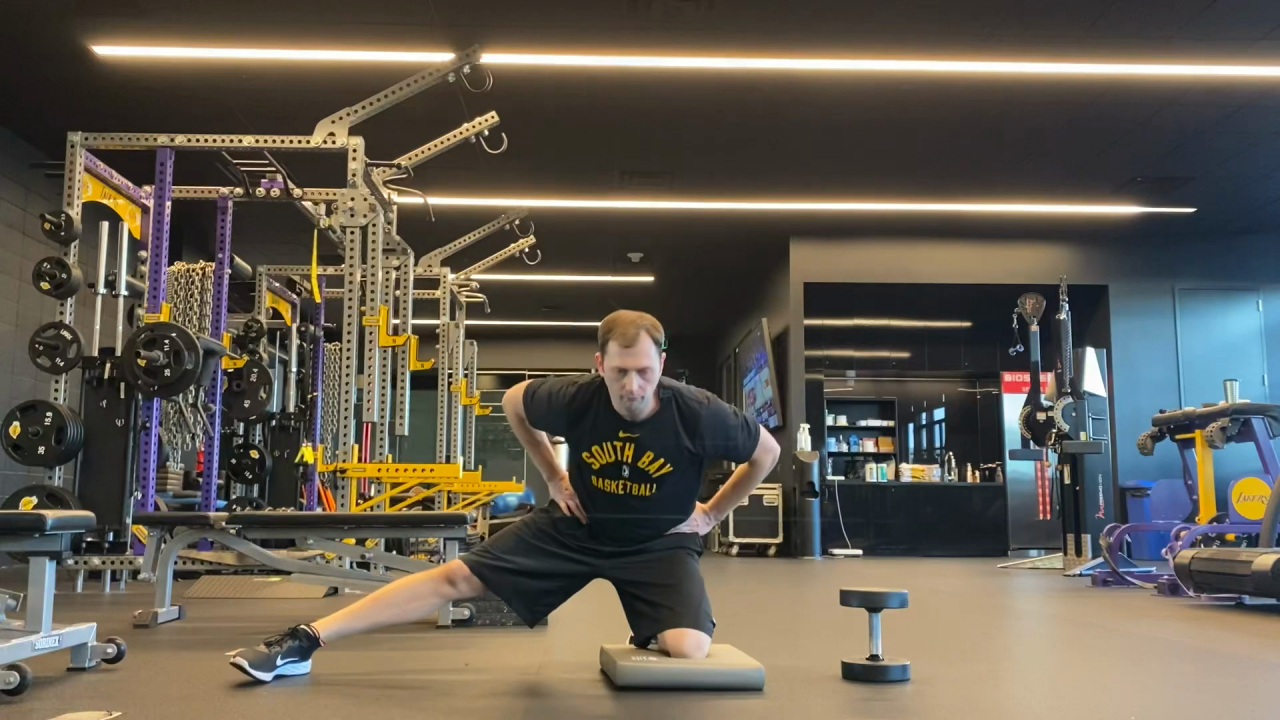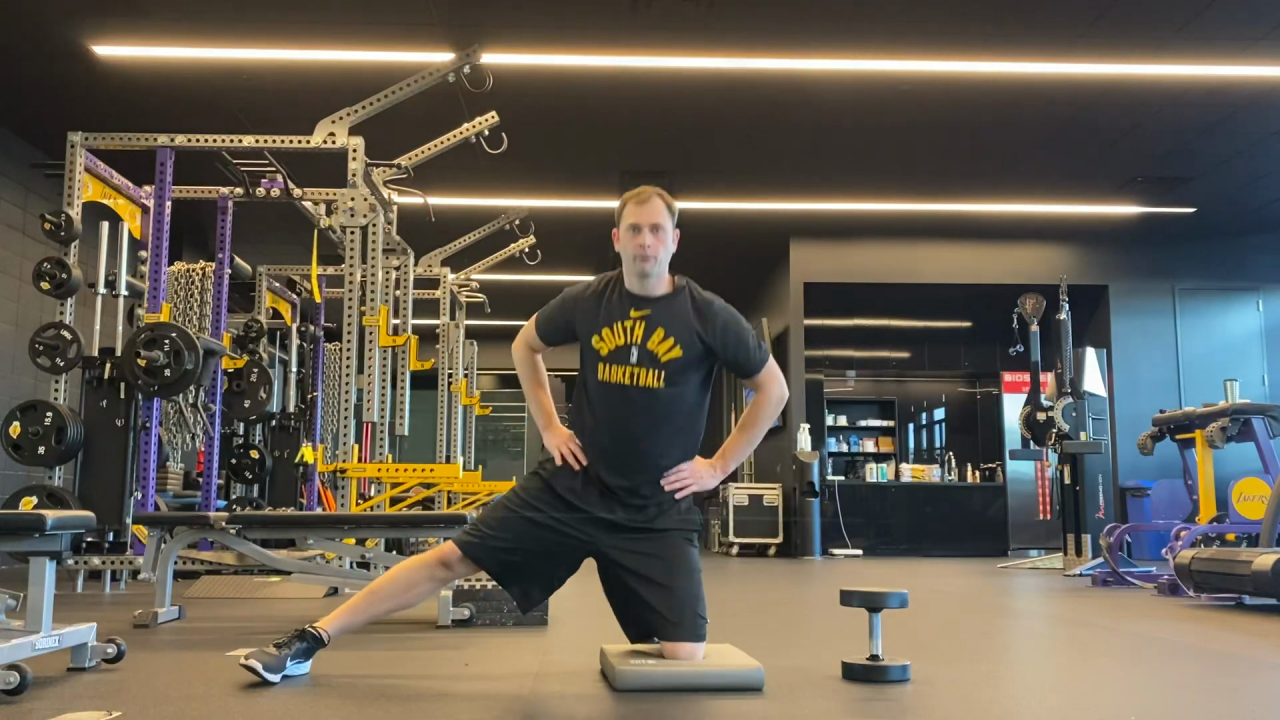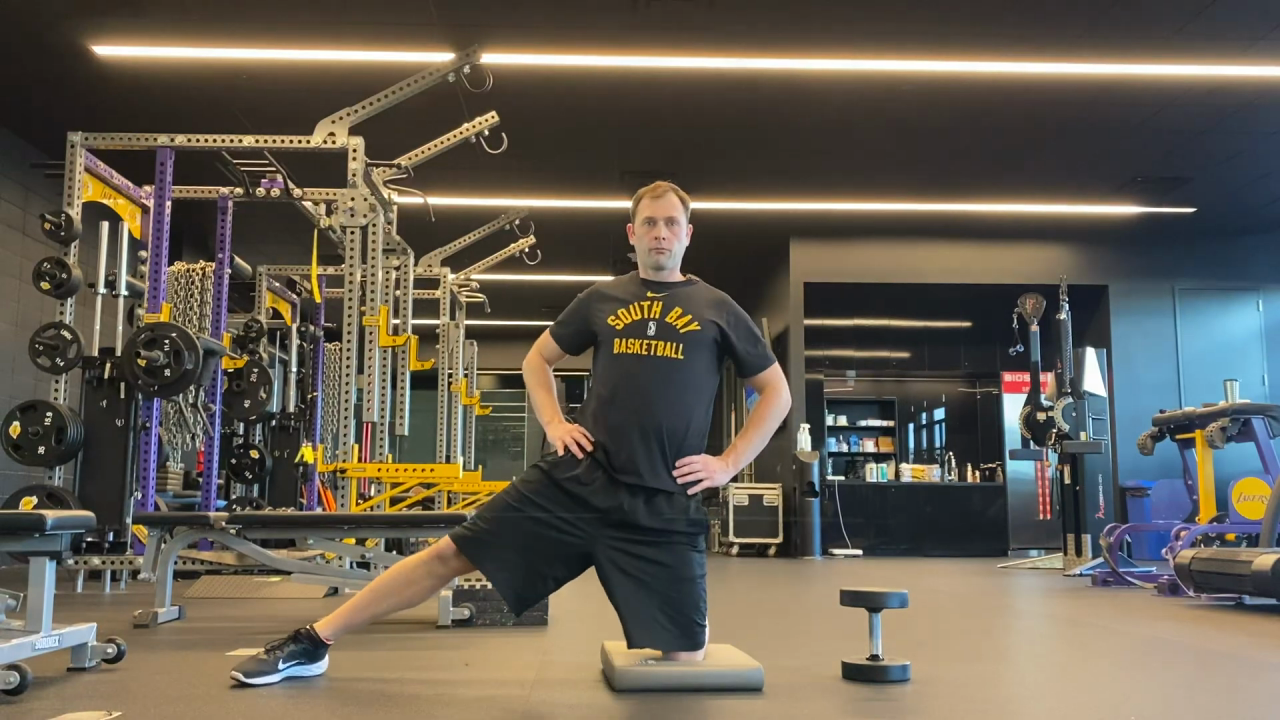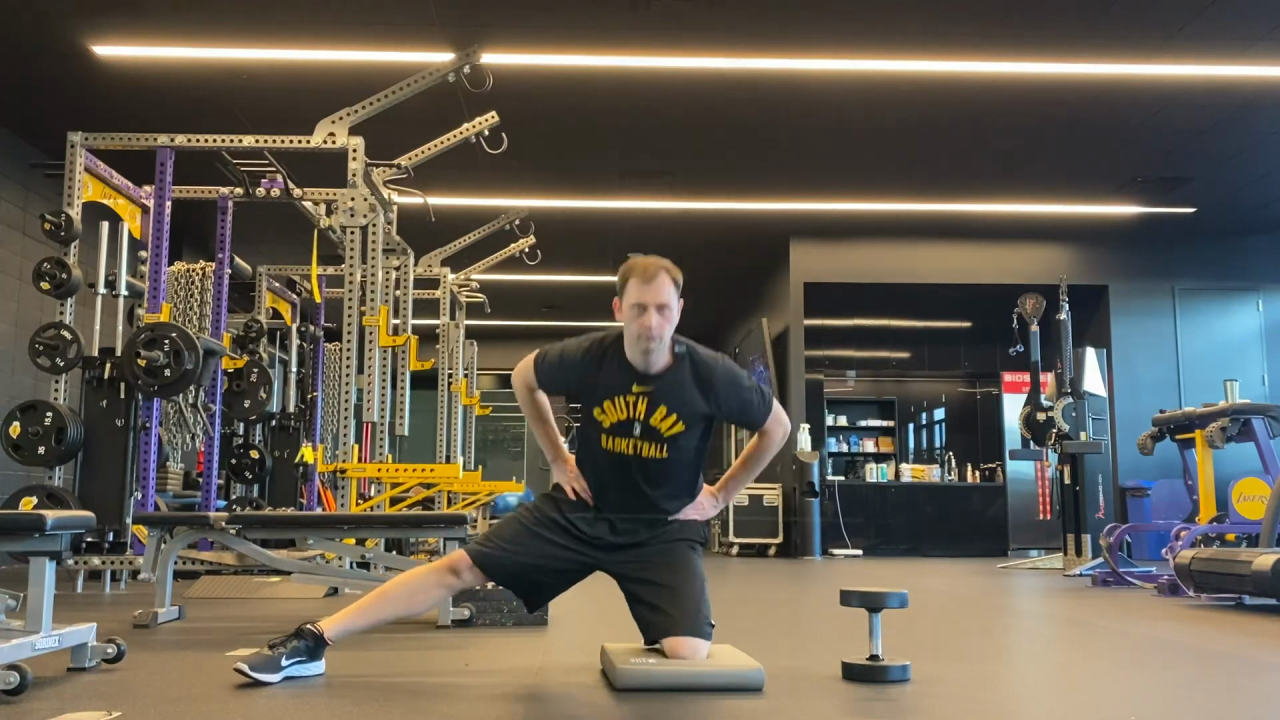
dt=0.5s
person 1, frame 1
left shoulder: (697, 414)
right shoulder: (572, 400)
left elbow: (767, 453)
right elbow: (514, 402)
left wrist: (711, 513)
right wrist: (554, 478)
left hip: (661, 541)
right hip: (577, 526)
left knee: (688, 652)
right knee: (453, 578)
left ankle: (651, 633)
right ankle: (304, 640)
person 1, frame 2
left shoulder: (708, 315)
right shoulder: (589, 300)
left elbow: (773, 389)
right elbow: (524, 347)
left wrist: (718, 466)
right wrist: (549, 427)
left hip: (656, 506)
right hip: (572, 484)
left knee: (684, 654)
right knee: (451, 559)
left ankle: (677, 609)
right ankle: (312, 639)
person 1, frame 3
left shoulder: (718, 309)
right shoulder: (603, 297)
left elbow: (777, 394)
right elbow: (537, 359)
left wrist: (729, 465)
right wrist: (554, 424)
left hip: (664, 501)
right hip: (577, 476)
left knee: (684, 658)
right knee: (451, 556)
left ankle: (693, 617)
right ankle: (312, 643)
person 1, frame 4
left shoulder: (710, 375)
right shoulder: (586, 358)
left elbow: (777, 428)
right elbow: (522, 377)
left wrist: (719, 495)
right wrist: (559, 461)
left hip: (663, 530)
right hip: (580, 511)
left knee: (688, 654)
right knee: (458, 567)
left ankle: (662, 626)
right ankle: (310, 644)
